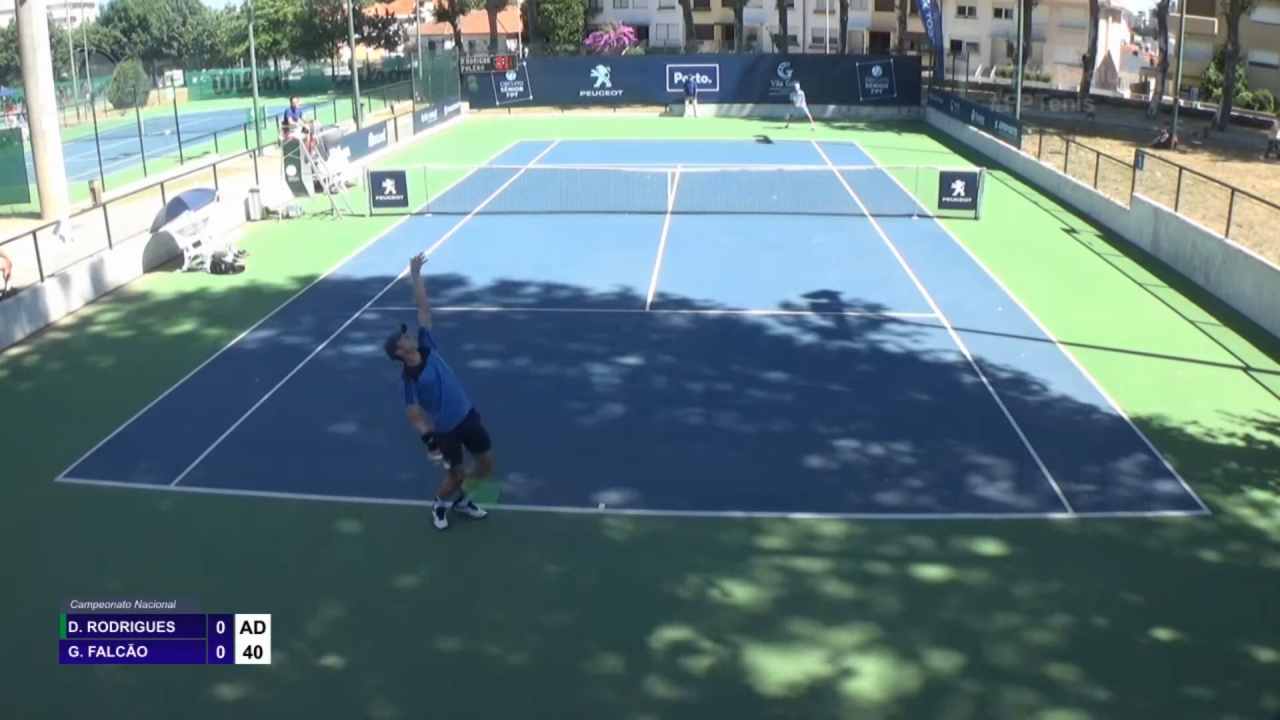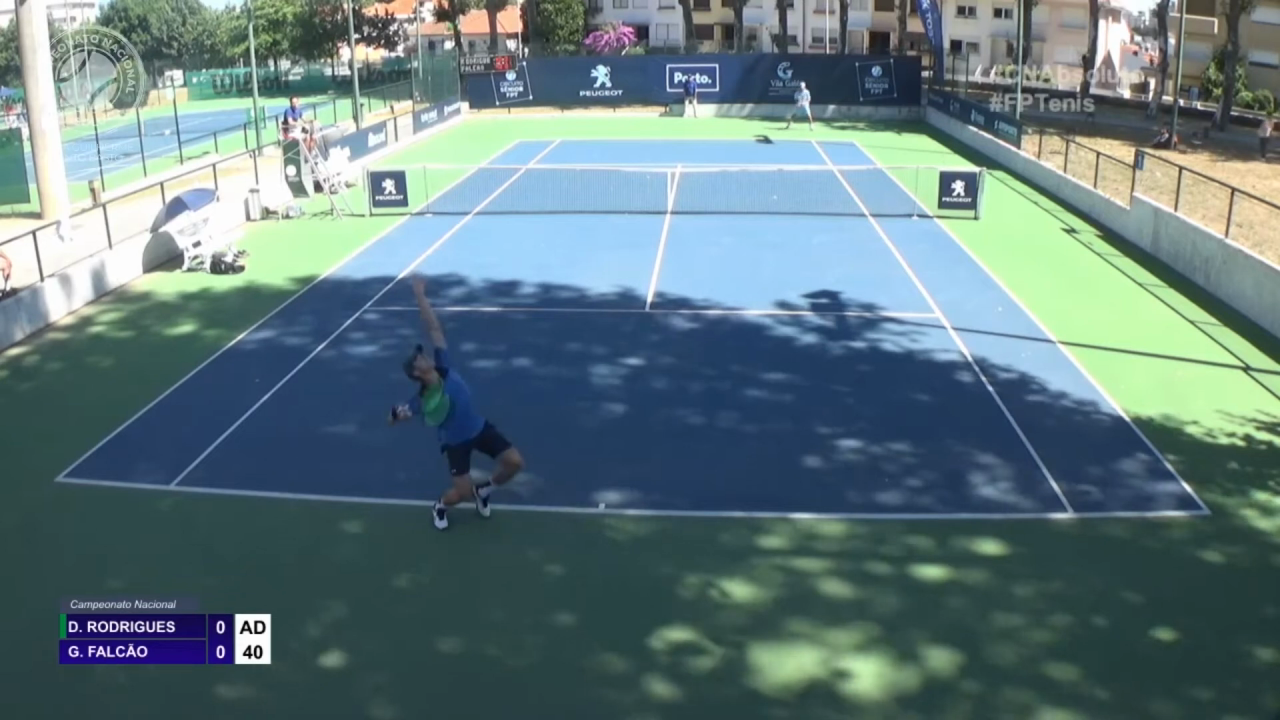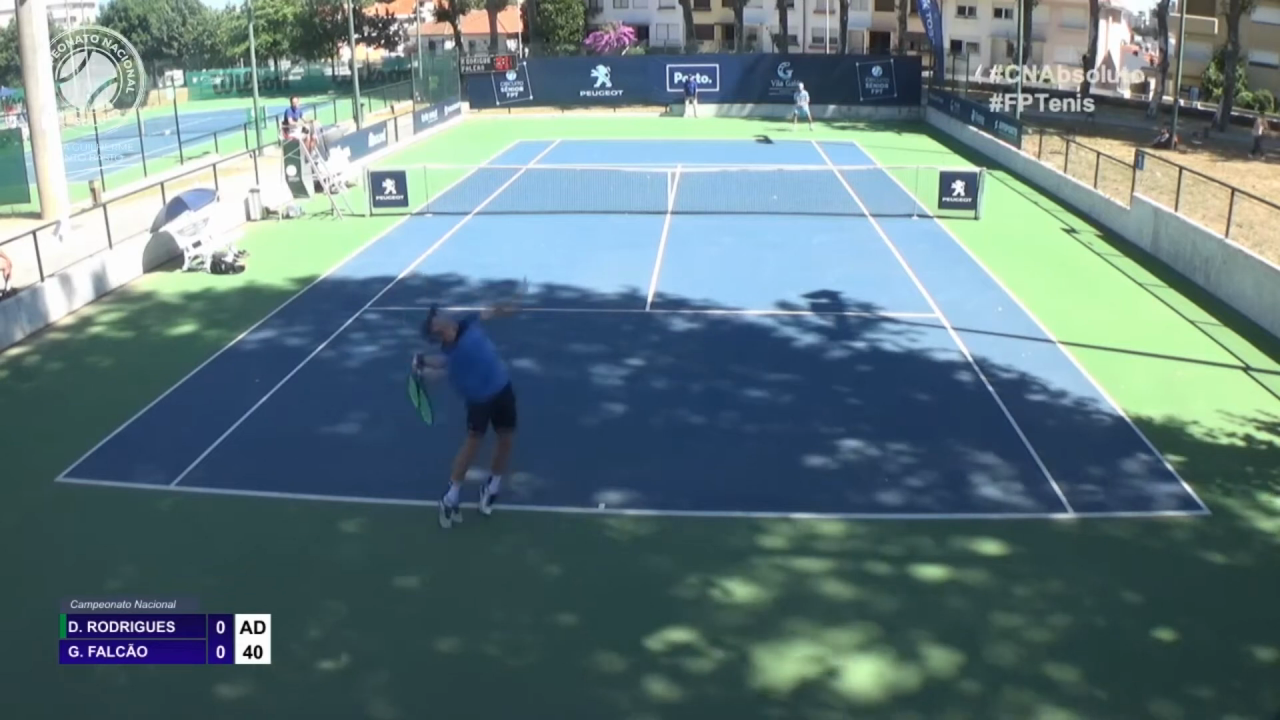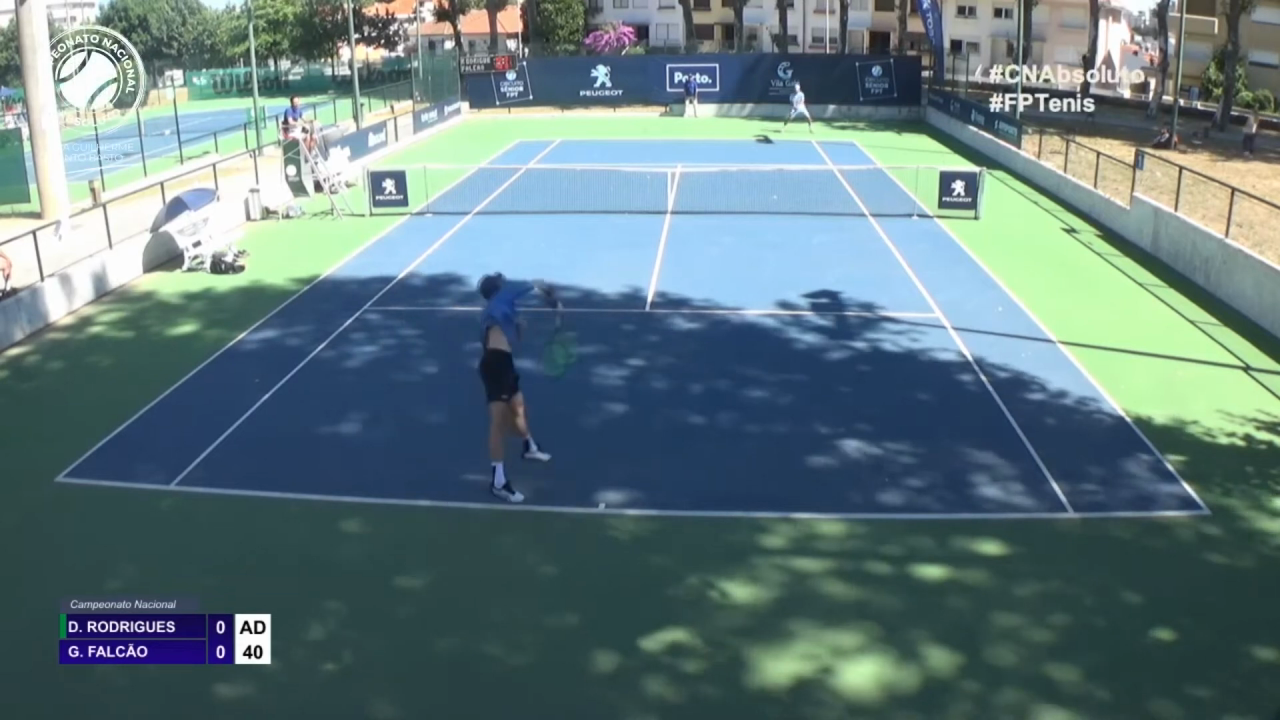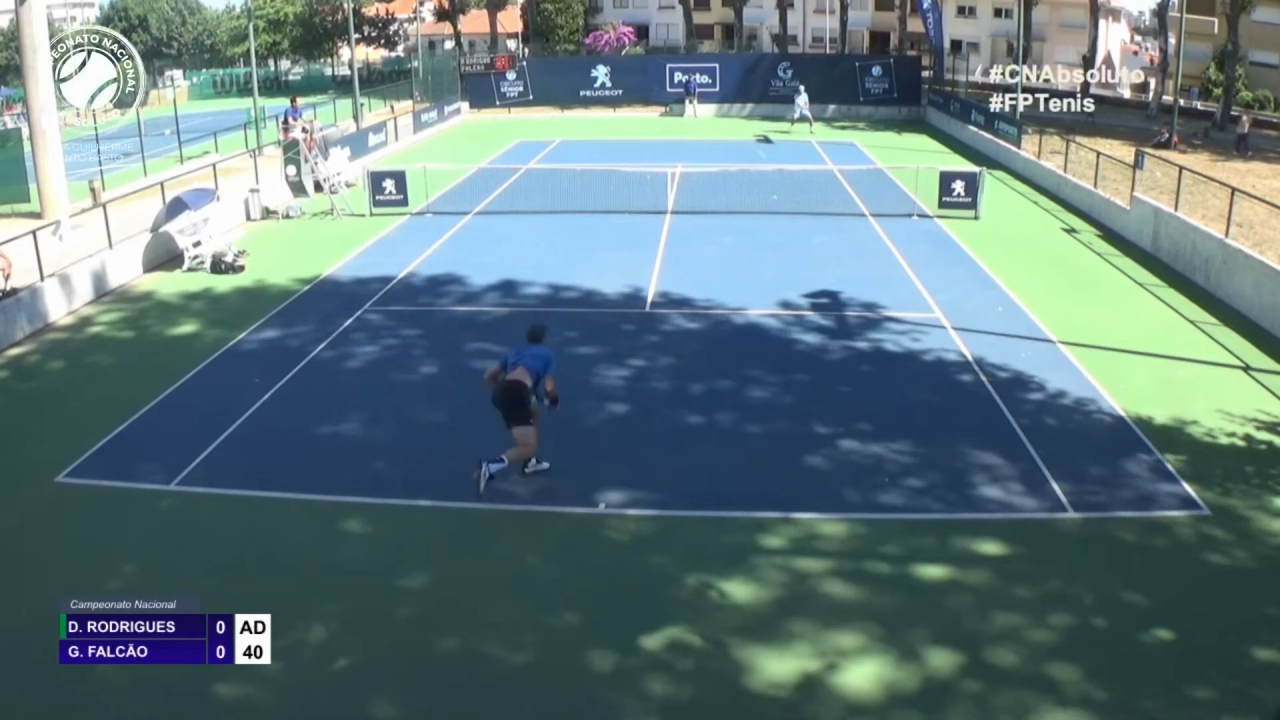
dt=0.3s
person 1, frame 1
left shoulder: (426, 347)
right shoulder: (409, 379)
left elbow: (424, 308)
right elbow: (414, 416)
left wrist: (416, 274)
right wrist: (431, 445)
left hip: (467, 415)
right hip: (444, 430)
left knee: (486, 463)
right knee: (456, 476)
left ankle: (462, 500)
right ankle: (440, 505)
person 1, frame 2
left shoulder: (443, 366)
right shoulder: (422, 399)
left elbow: (433, 327)
right elbow: (396, 418)
left wrist: (420, 295)
right wrist: (398, 413)
left hip: (480, 427)
right hip: (455, 442)
left knee: (515, 463)
right knee: (462, 491)
left ankle: (483, 489)
right ankle: (441, 506)
person 1, frame 3
left shoulder: (469, 326)
right shoulder: (448, 353)
left elbow: (489, 314)
right wrist: (423, 365)
left hip: (503, 392)
right hip: (479, 399)
left knee: (505, 444)
right knee: (471, 448)
left ankle: (490, 490)
right ankle: (450, 497)
person 1, frame 4
left shoulder: (493, 309)
right shoulder: (502, 298)
right elbow: (539, 286)
left wrist: (516, 324)
right wrist: (552, 298)
left hip: (496, 359)
right hip: (495, 361)
left knee: (519, 407)
right knee: (499, 420)
left ankle: (530, 447)
right ankle: (498, 482)
person 1, frame 5
left shoulder: (516, 353)
right shoulder: (547, 354)
left elbow: (489, 376)
right elbow: (549, 388)
right wrist: (555, 400)
left hip: (501, 391)
right hip: (515, 392)
left knee: (532, 414)
right knee: (527, 447)
left ankle: (530, 462)
right ankle: (489, 467)
